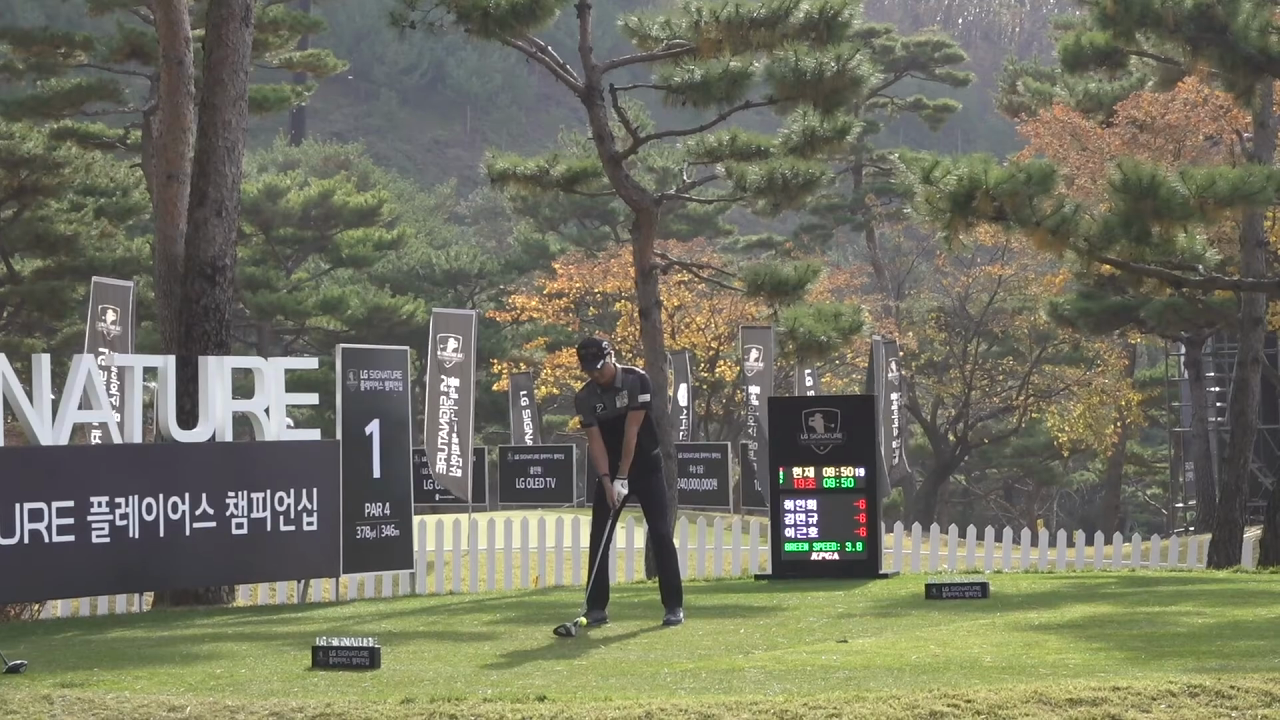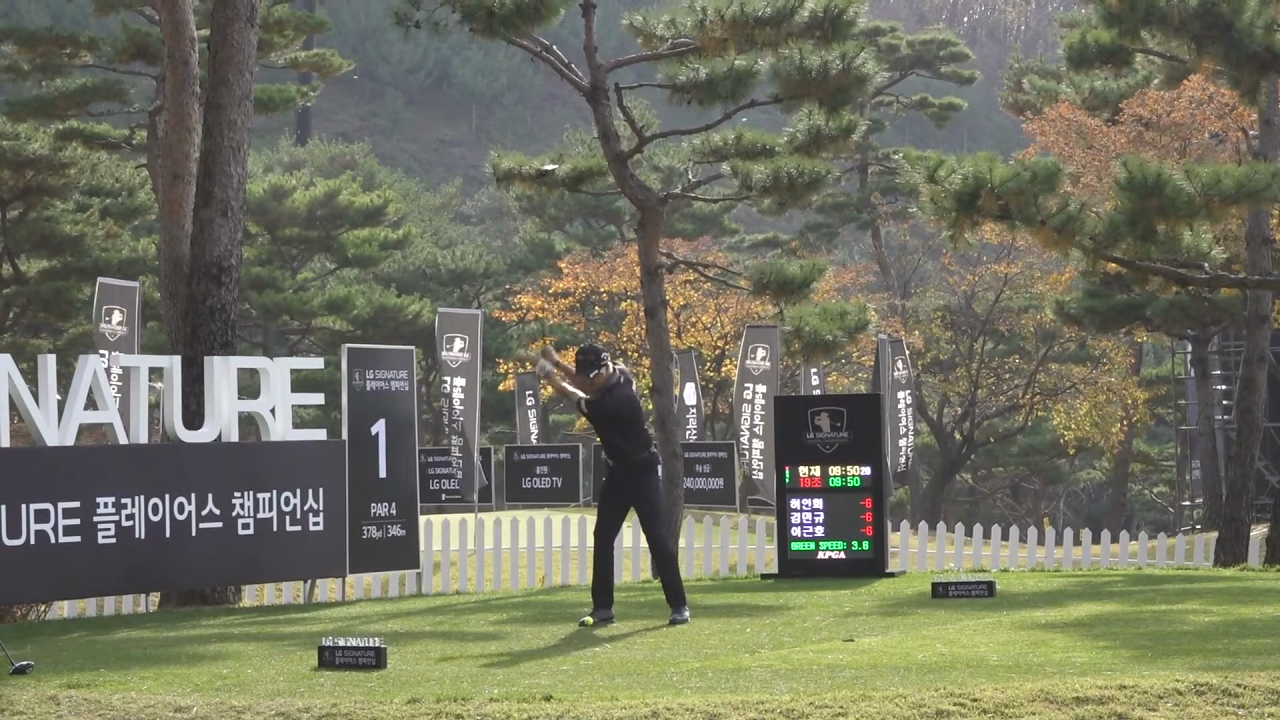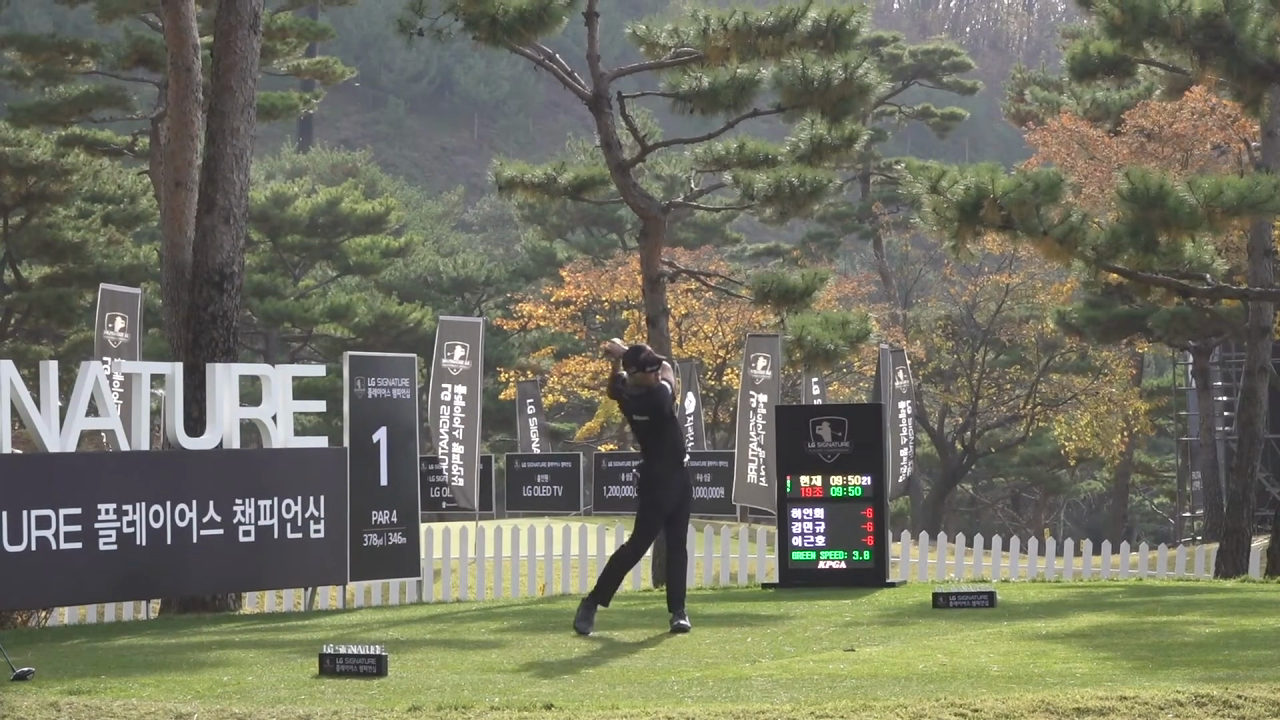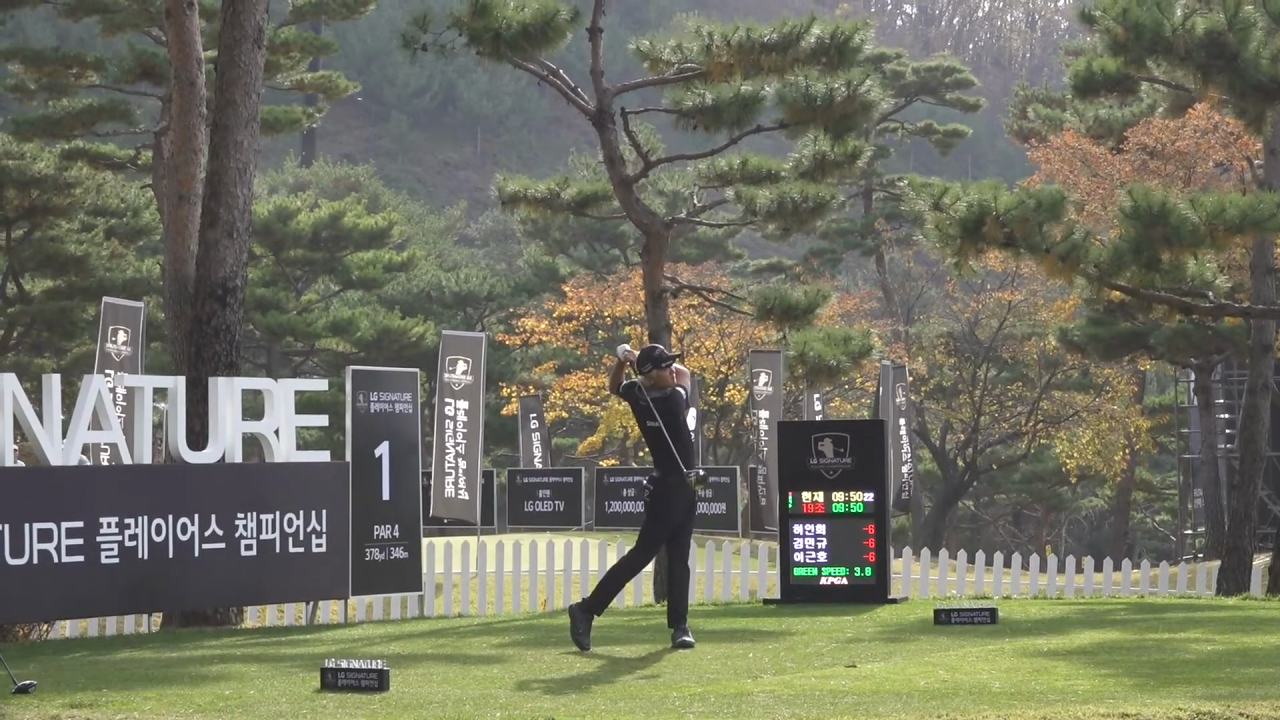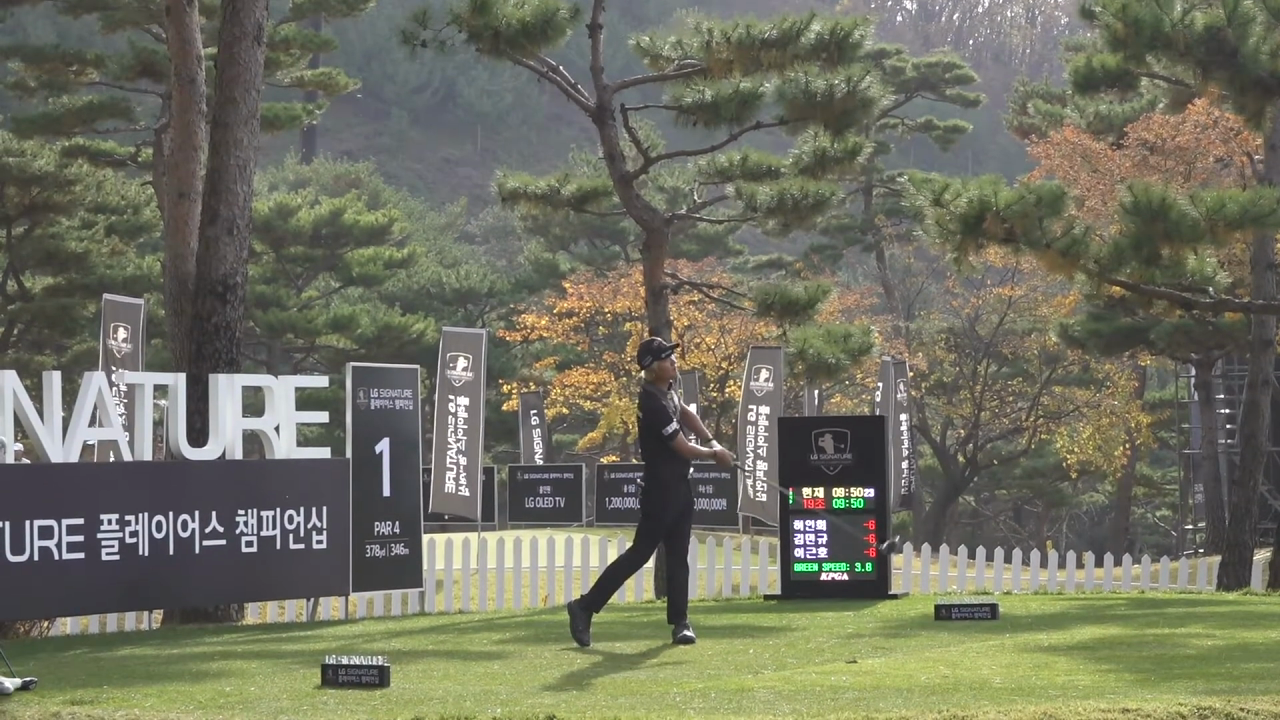
dt=1s
person 1, frame 1
left shoulder: (637, 380)
right shoulder: (585, 397)
left elbow: (631, 431)
right elbow: (595, 441)
left wrist: (623, 476)
right wrist: (607, 481)
left hip: (646, 466)
right hip: (609, 470)
left knee: (661, 535)
right knee: (598, 538)
left ankle: (673, 605)
right ankle: (597, 608)
person 1, frame 2
left shoulder: (610, 400)
right shoulder: (620, 374)
left elbow: (576, 397)
right elbow: (584, 390)
left wrist: (550, 375)
right wrist: (557, 364)
left hip: (641, 470)
right hip: (618, 470)
left knee: (656, 536)
right knee: (603, 536)
left ankle: (679, 605)
right ankle: (603, 607)
person 1, frame 3
left shoulder: (621, 386)
right shoulder: (655, 394)
right elbow: (668, 371)
left wrist: (620, 354)
right wrist: (624, 352)
left hip: (677, 472)
right hip: (658, 477)
left knee: (677, 544)
right knee: (638, 544)
left ankle: (678, 610)
right ankle: (592, 602)
person 1, frame 4
left shoulder: (636, 393)
right shoulder: (672, 401)
left elbow: (613, 385)
right elbow: (686, 374)
left wrist: (624, 359)
right wrist: (642, 359)
left hip: (680, 487)
right hip: (669, 488)
left knee: (679, 559)
right knee: (642, 554)
left ankle: (679, 625)
right ankle: (586, 609)
person 1, frame 5
left shoulder: (665, 387)
right shoulder: (654, 404)
left elbow: (685, 414)
right elbow: (684, 448)
left wrist: (711, 441)
right wrist: (714, 453)
left hip: (679, 484)
right hip: (662, 487)
left knee: (678, 555)
right knee: (640, 553)
left ankle: (679, 621)
right ankle: (585, 606)
